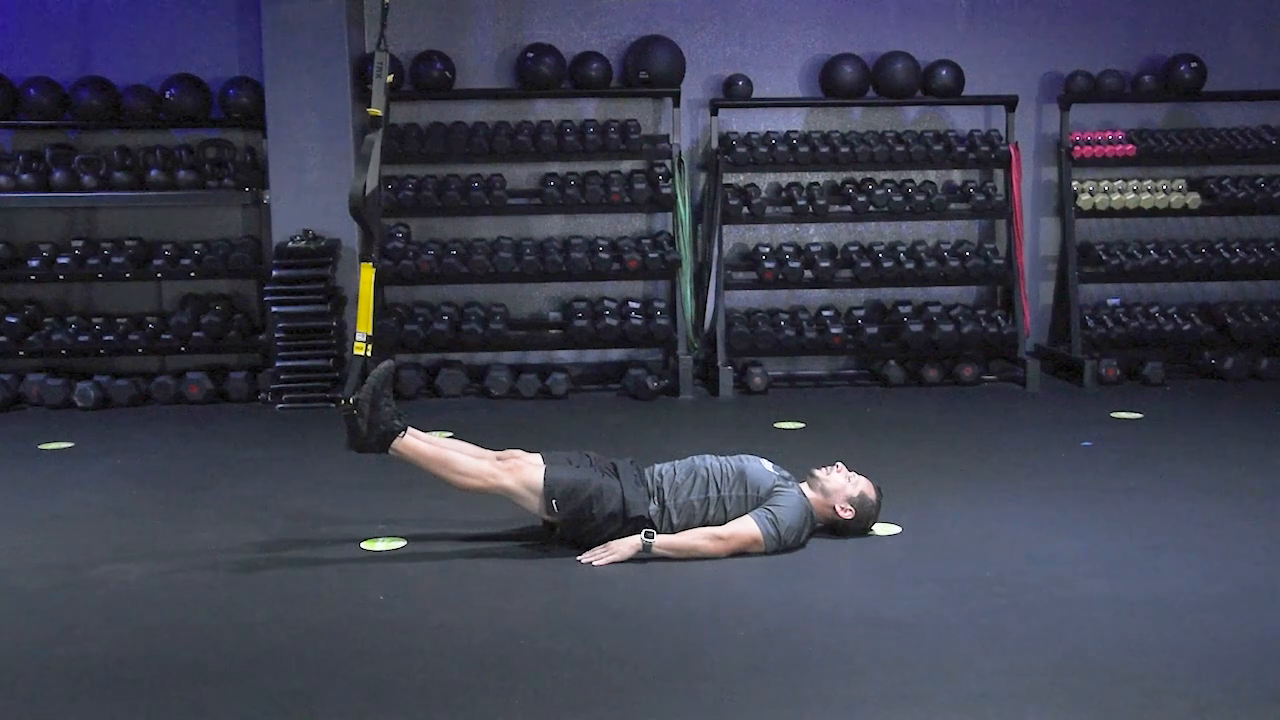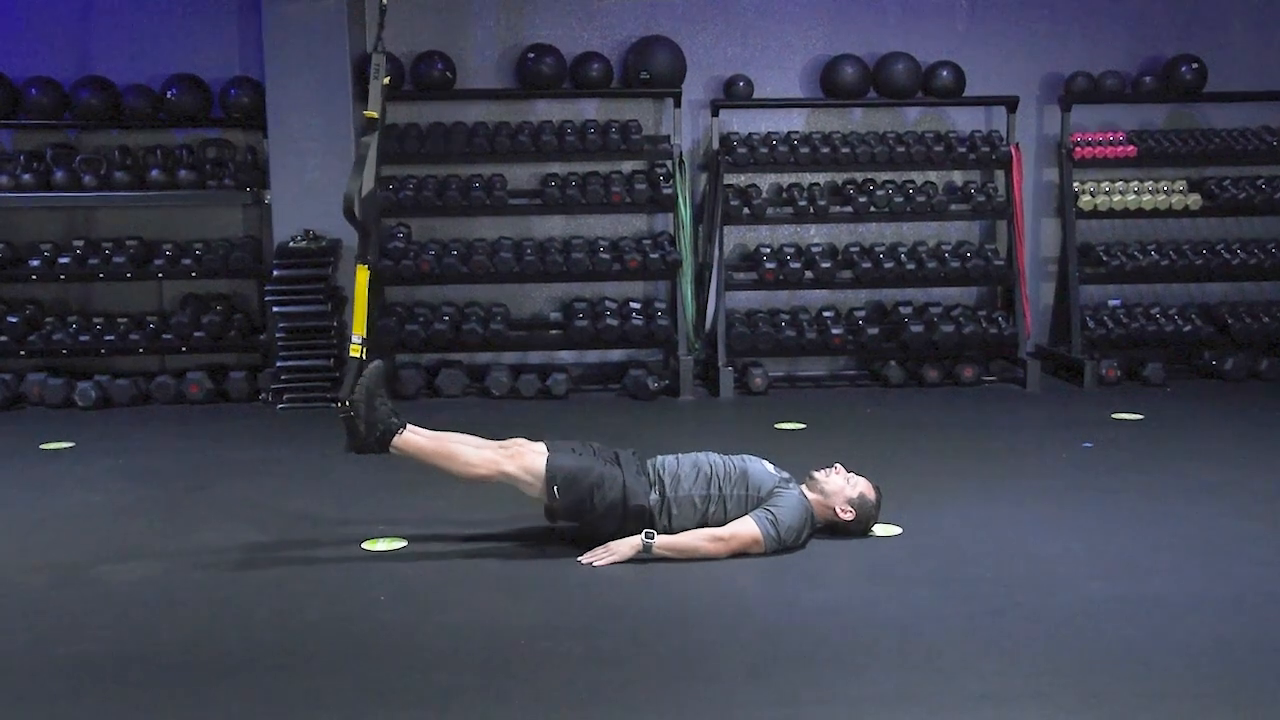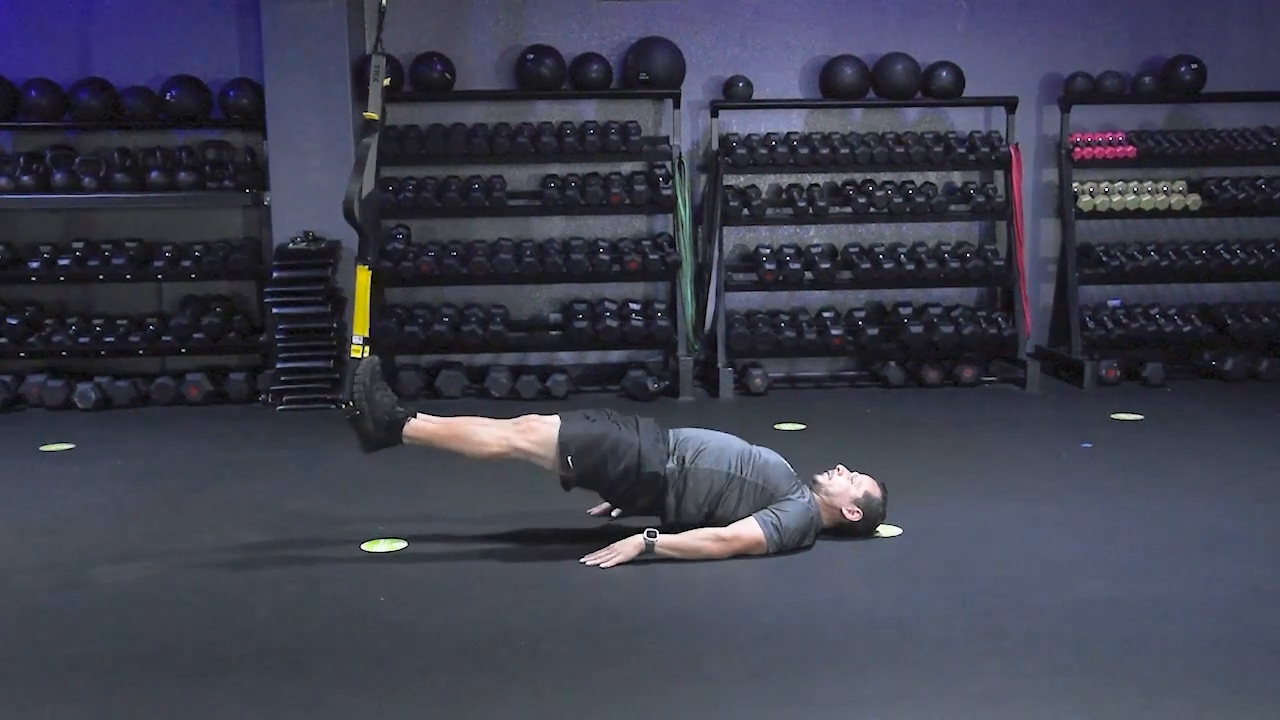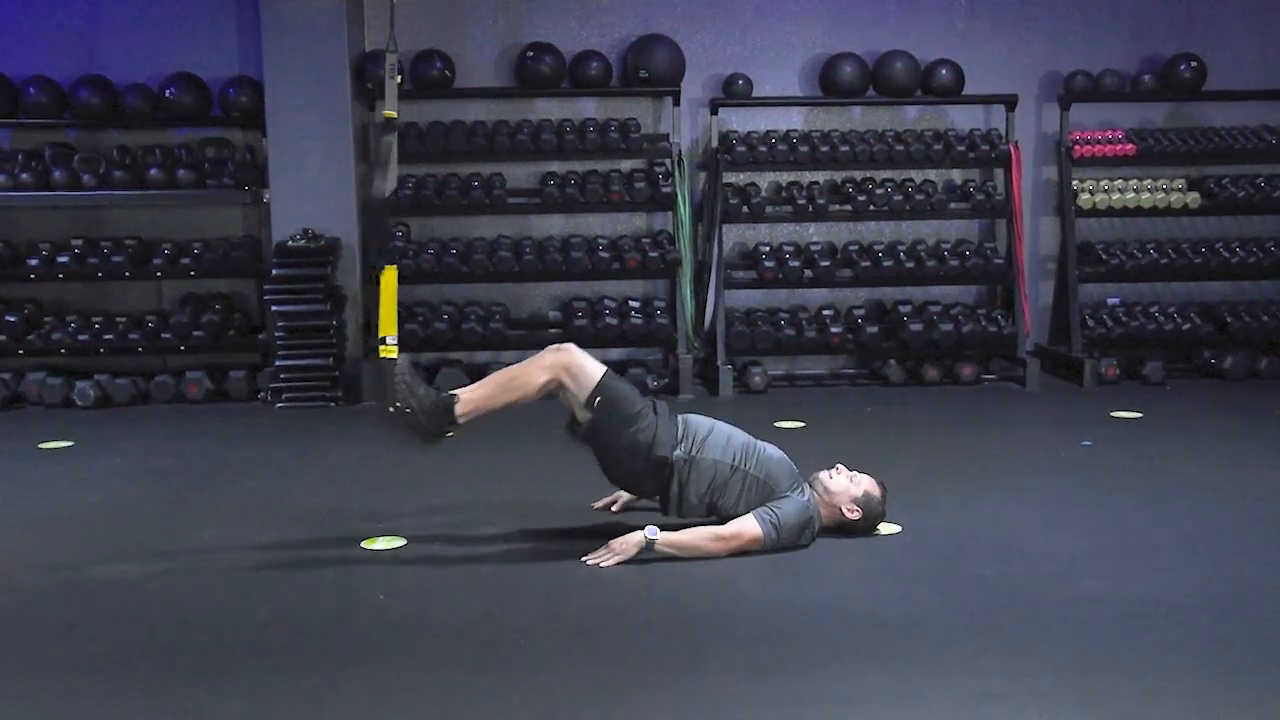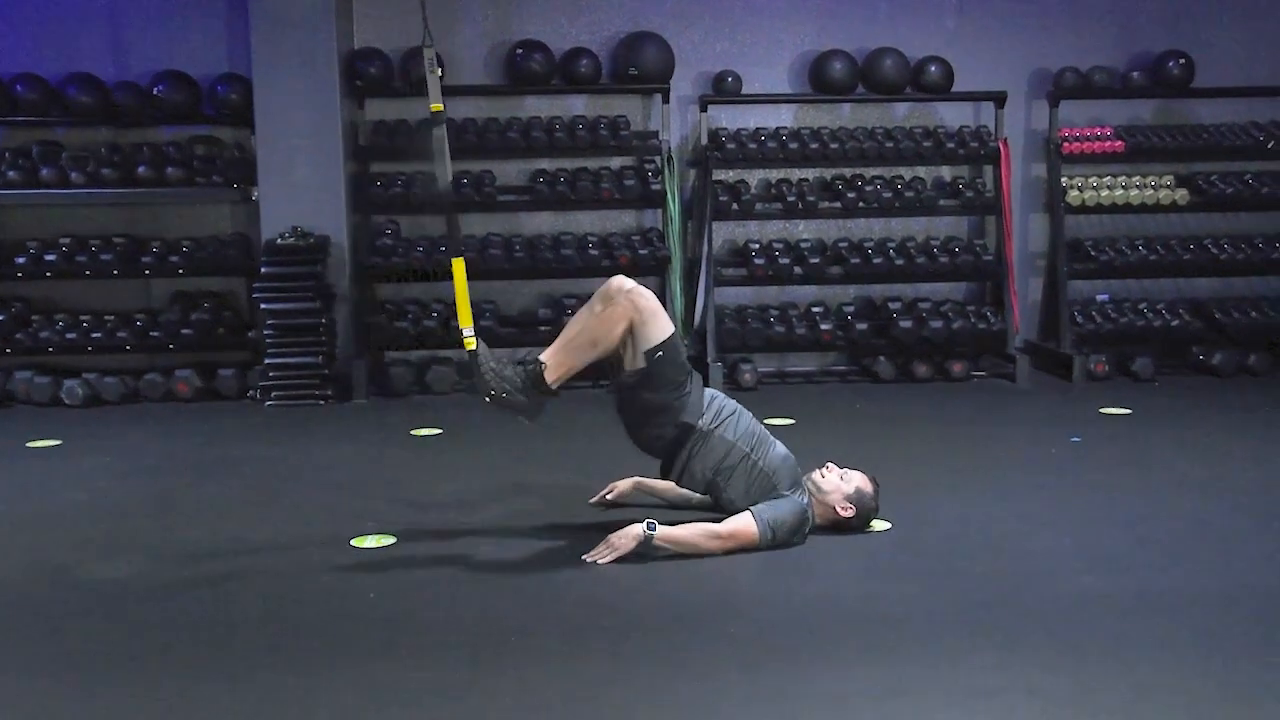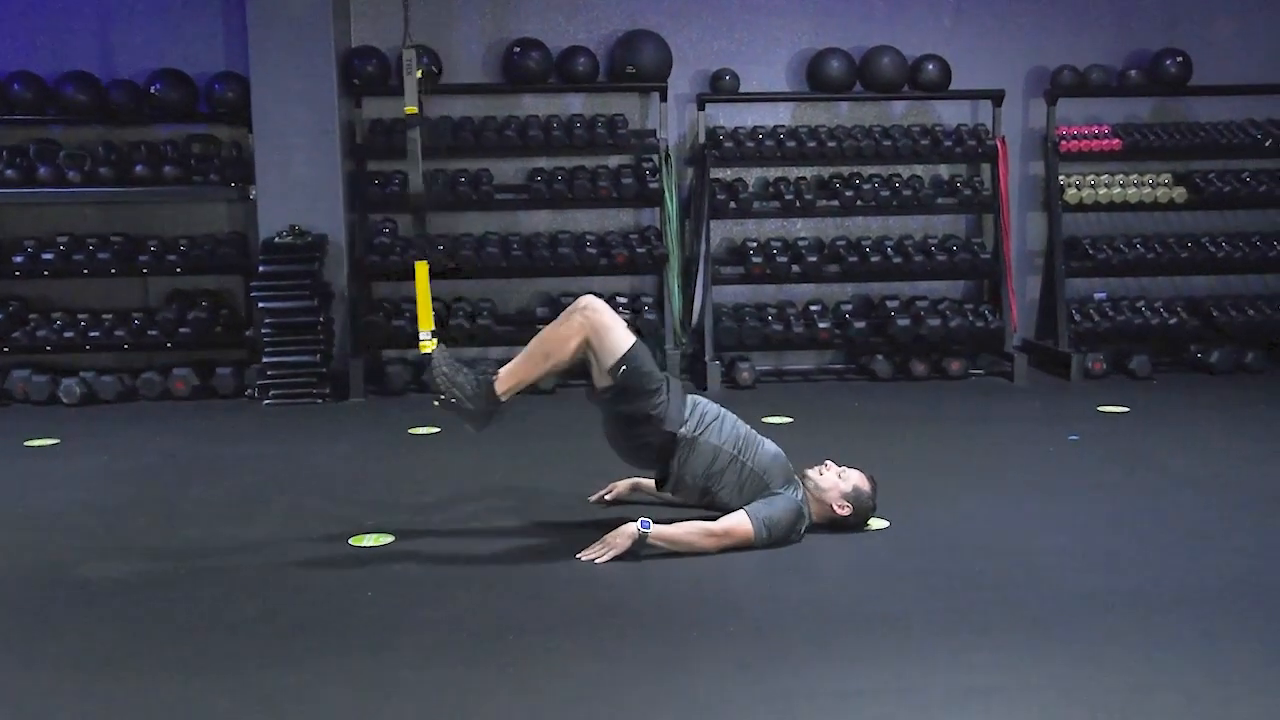
dt=0.4s
person 1, frame 1
left shoulder: (794, 514)
right shoulder: (781, 484)
left elbow: (723, 539)
left wrist: (639, 541)
left hip: (639, 509)
right hip: (641, 479)
left knee: (510, 476)
right knee: (512, 460)
left ankle: (390, 436)
right ankle: (392, 430)
person 1, frame 2
left shoulder: (795, 514)
right shoulder: (783, 485)
left elbow: (724, 540)
left wrist: (641, 541)
left hip: (640, 502)
right hip: (643, 473)
left knee: (510, 462)
right knee: (515, 448)
left ankle: (388, 434)
right ankle: (390, 429)
person 1, frame 3
left shoulder: (801, 518)
right shoulder: (794, 489)
left elbow: (727, 541)
left wrist: (644, 542)
left hip: (658, 472)
right hip: (660, 450)
left knee: (521, 437)
right knee: (528, 427)
left ankle: (396, 427)
right ankle: (400, 422)
person 1, frame 4
left shoulder: (801, 517)
right shoulder: (797, 489)
left elbow: (727, 538)
left wrist: (647, 538)
left hip: (663, 455)
right hip: (672, 438)
left knee: (564, 359)
right knee: (560, 359)
left ankle: (443, 411)
right ankle: (446, 407)
person 1, frame 5
left shoulder: (793, 516)
right shoulder: (792, 493)
left elbow: (724, 537)
left wrist: (646, 532)
left hip: (678, 425)
right hip: (689, 418)
left knee: (634, 301)
right knee: (618, 288)
left ankle: (537, 383)
right ankle: (534, 373)
person 1, frame 6
left shoulder: (788, 515)
right shoulder: (788, 492)
left elbow: (718, 533)
left wrist: (640, 530)
left hip: (663, 430)
right hip: (676, 420)
left knee: (589, 313)
right knee: (590, 313)
left ankle: (489, 393)
right ankle: (494, 387)
